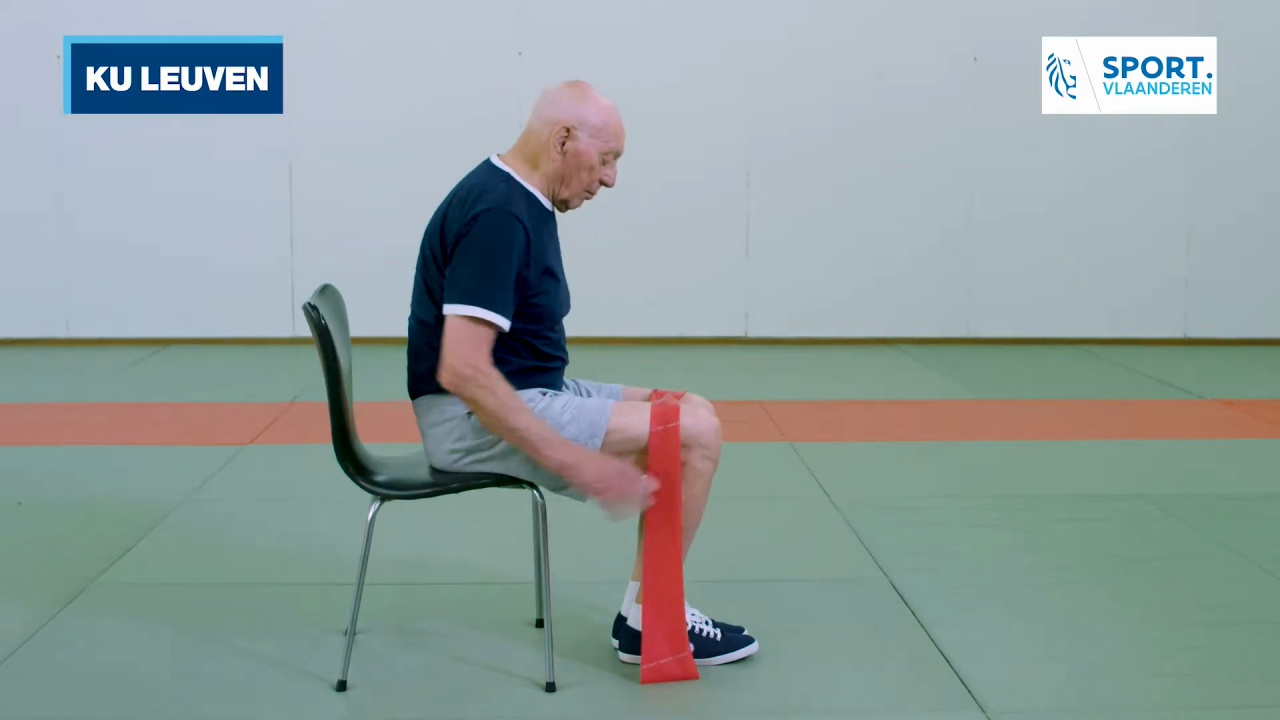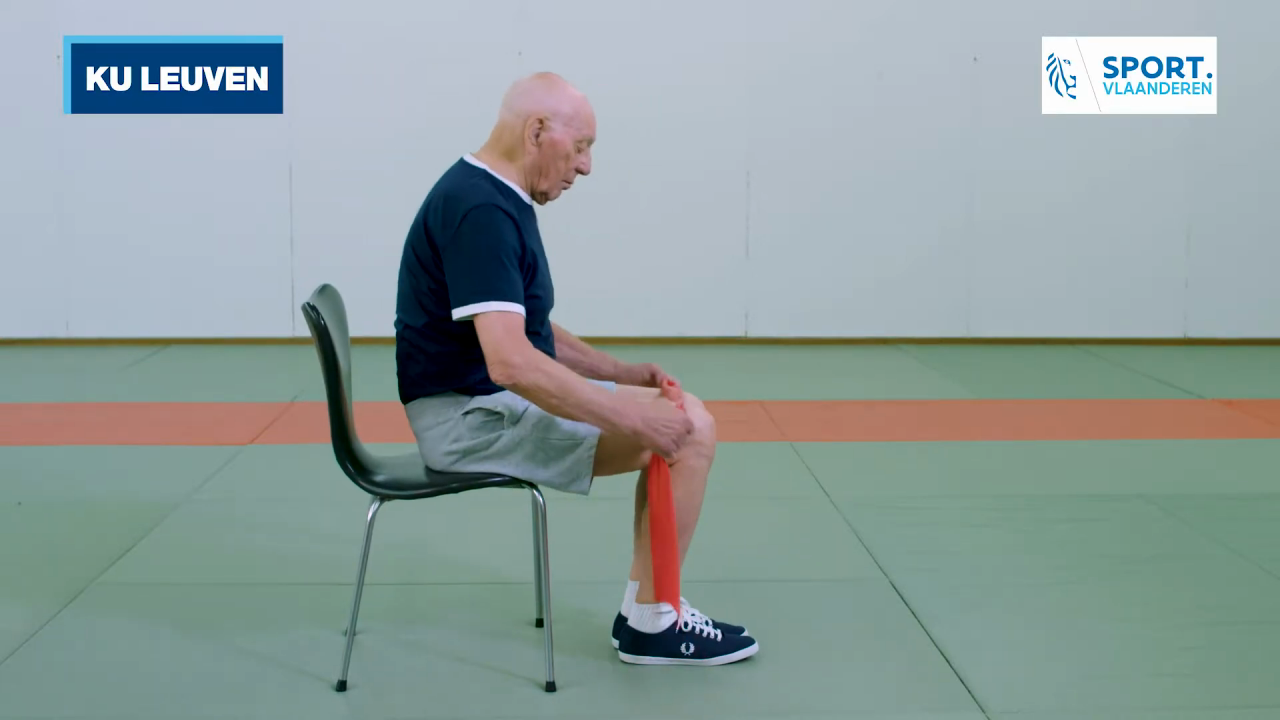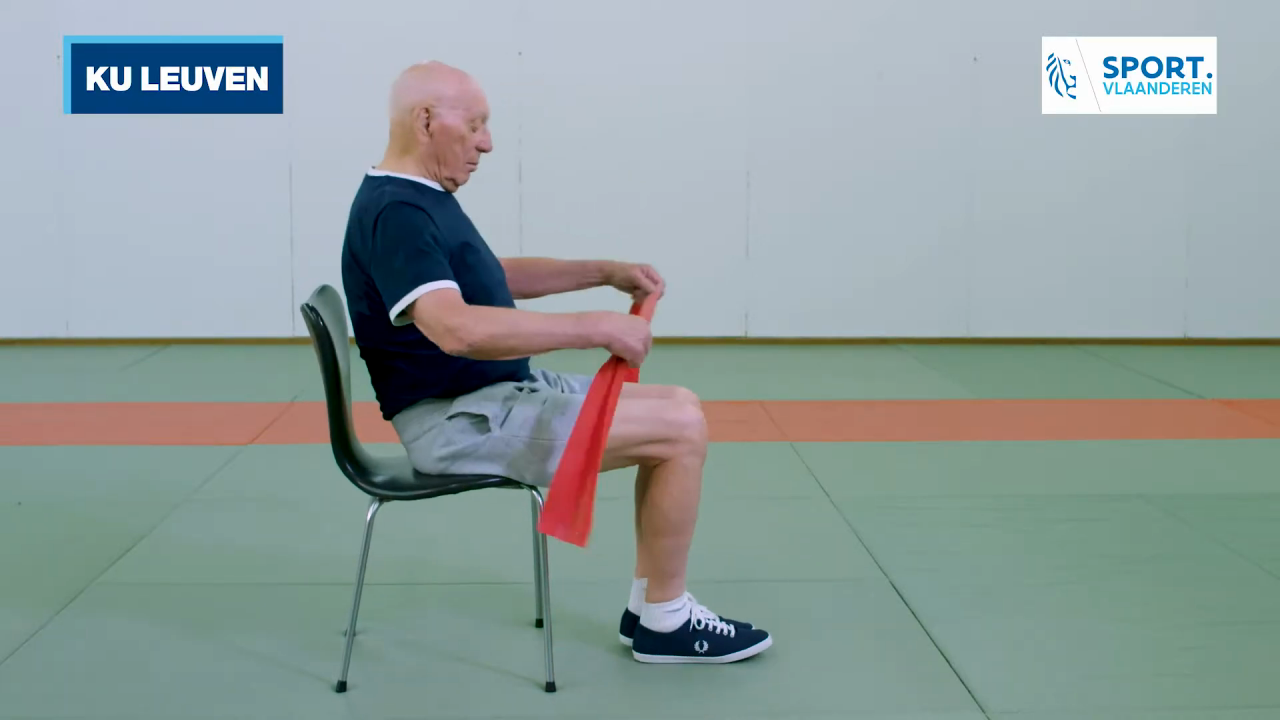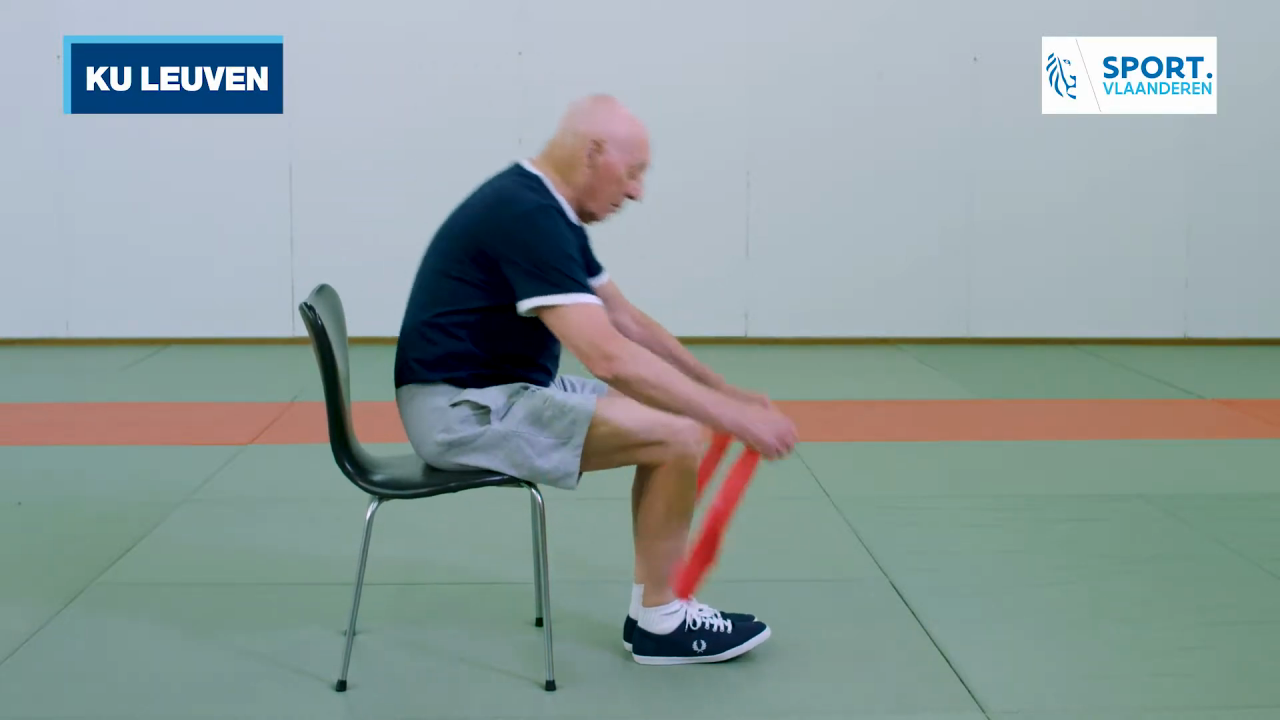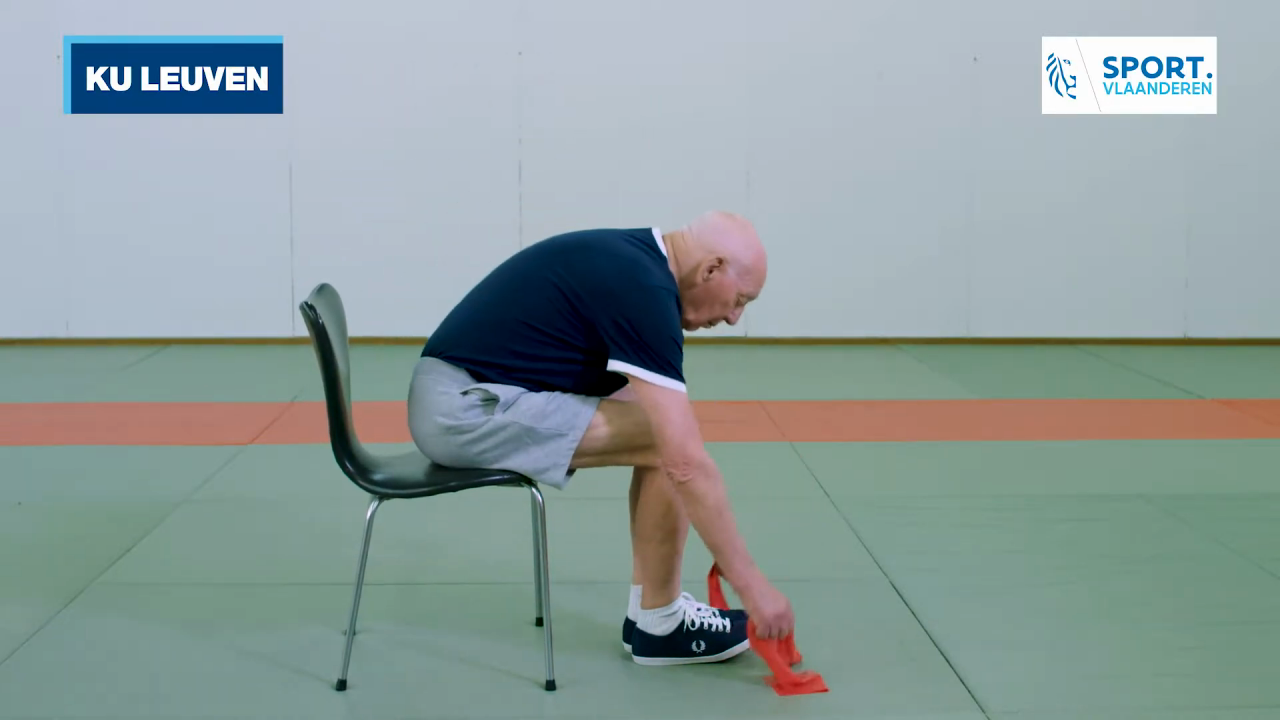
dt=0.5s
person 1, frame 1
left shoulder: (521, 199)
right shoulder: (498, 214)
right elbow: (463, 369)
left wrist: (567, 437)
right wrist: (573, 461)
left hip: (531, 393)
right hip: (483, 421)
left knee: (692, 415)
right knee: (695, 436)
left ankle: (647, 608)
right ankle: (651, 621)
person 1, frame 2
left shoulder: (492, 198)
right shoulder: (482, 212)
right elbow: (511, 361)
left wrist: (621, 376)
right wrist: (636, 418)
left hip: (495, 403)
right hip: (472, 418)
left knee: (687, 416)
right knee: (688, 435)
left ankle: (646, 609)
right ankle: (651, 622)
person 1, frame 3
left shoulder: (419, 198)
right shoulder: (396, 212)
left elbow: (499, 278)
right elbow: (458, 330)
left wrist: (605, 272)
right wrist: (596, 326)
left hip: (495, 393)
right hip: (459, 421)
left knee: (679, 409)
right knee: (681, 431)
left ankle: (652, 606)
right ankle: (664, 620)
person 1, frame 4
left shoulder: (540, 206)
right shoulder: (526, 217)
left elbow: (623, 318)
right elbow: (609, 356)
left wrist: (717, 386)
right wrist: (734, 418)
left hip: (488, 393)
right hip: (464, 412)
left knee: (678, 420)
right knee: (674, 436)
left ankle: (655, 606)
right ankle: (661, 622)
person 1, frame 5
left shoulder: (628, 260)
right shoulder: (642, 290)
right elbow: (684, 463)
right wrist: (751, 584)
left hip: (467, 398)
right hip: (466, 406)
left knee: (666, 433)
right knee: (667, 446)
left ankle: (655, 609)
right ankle: (659, 625)
